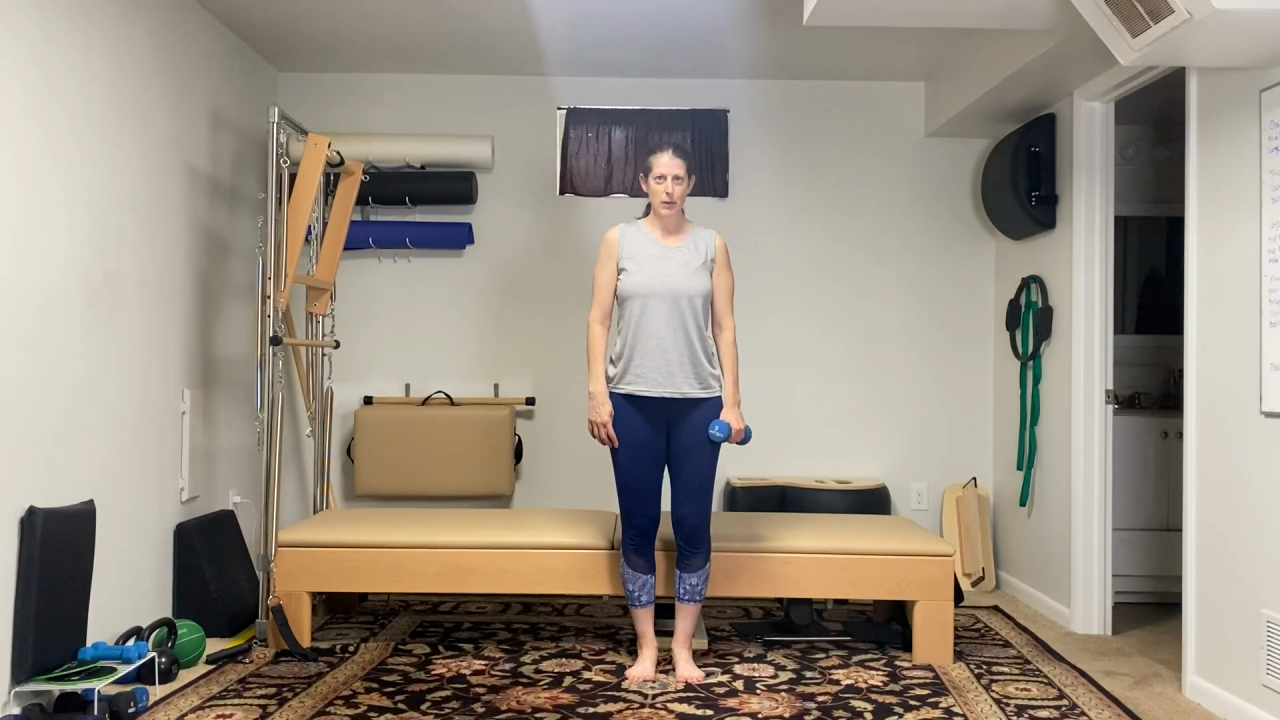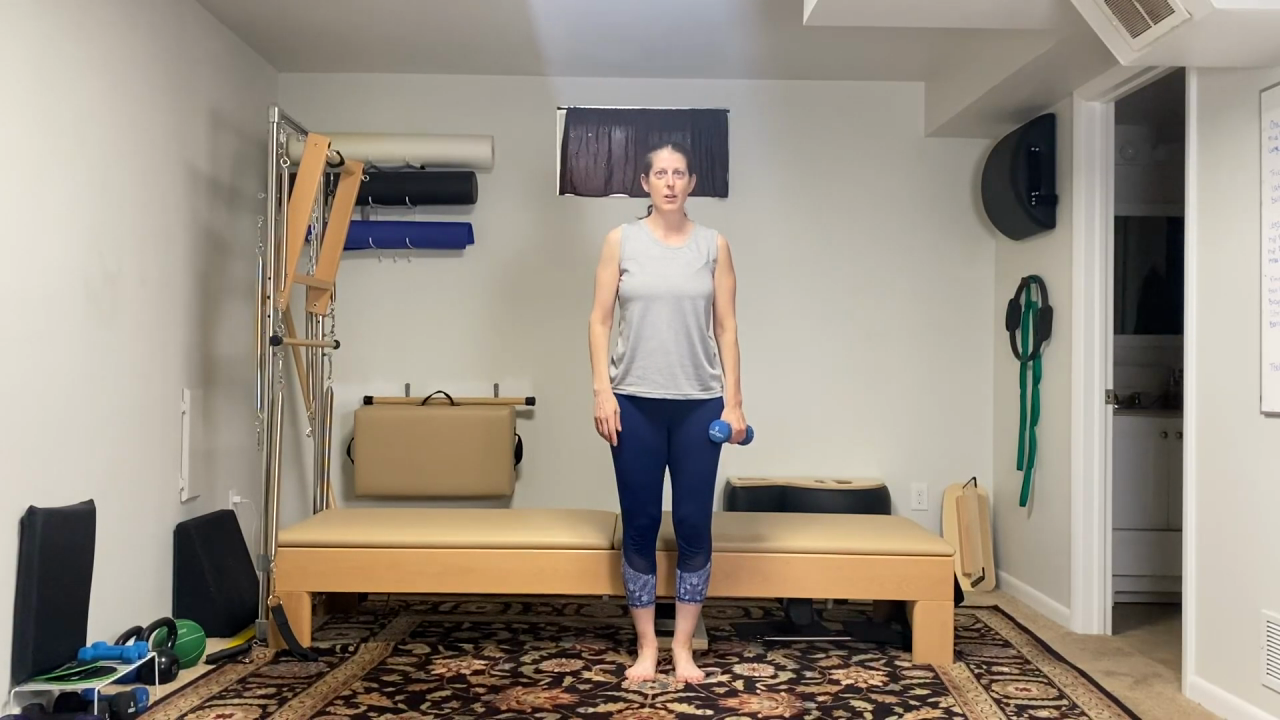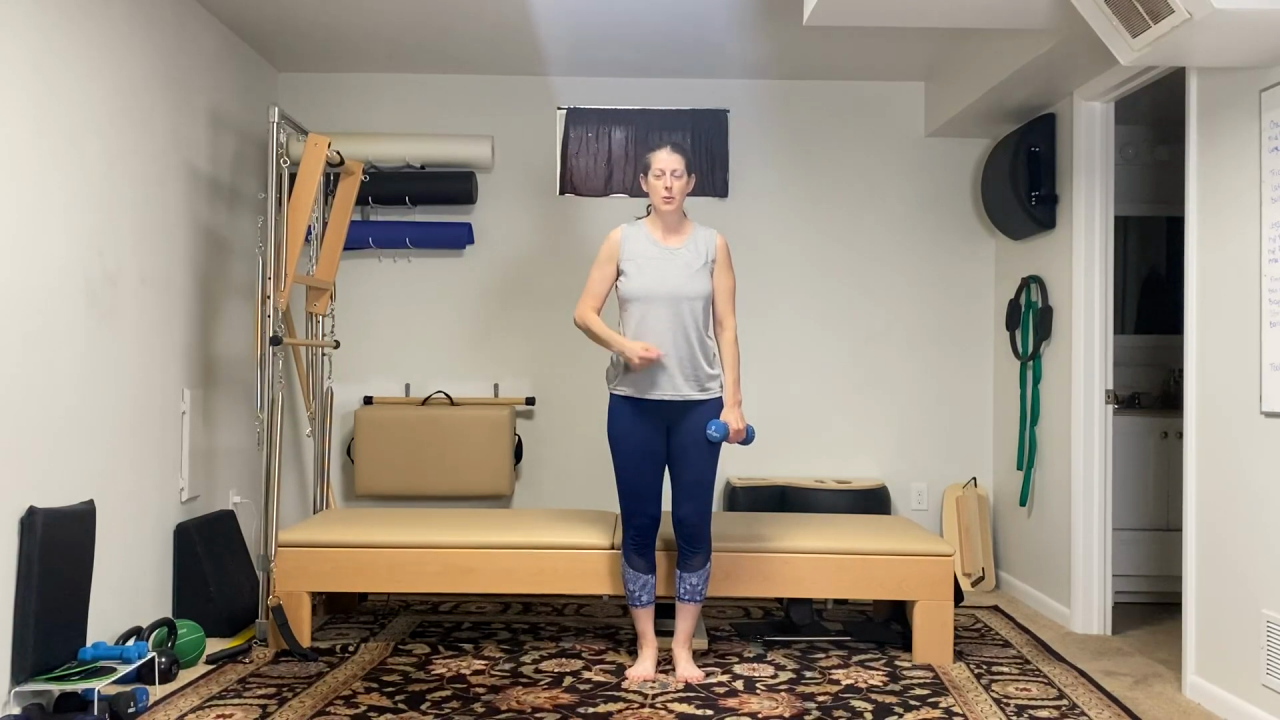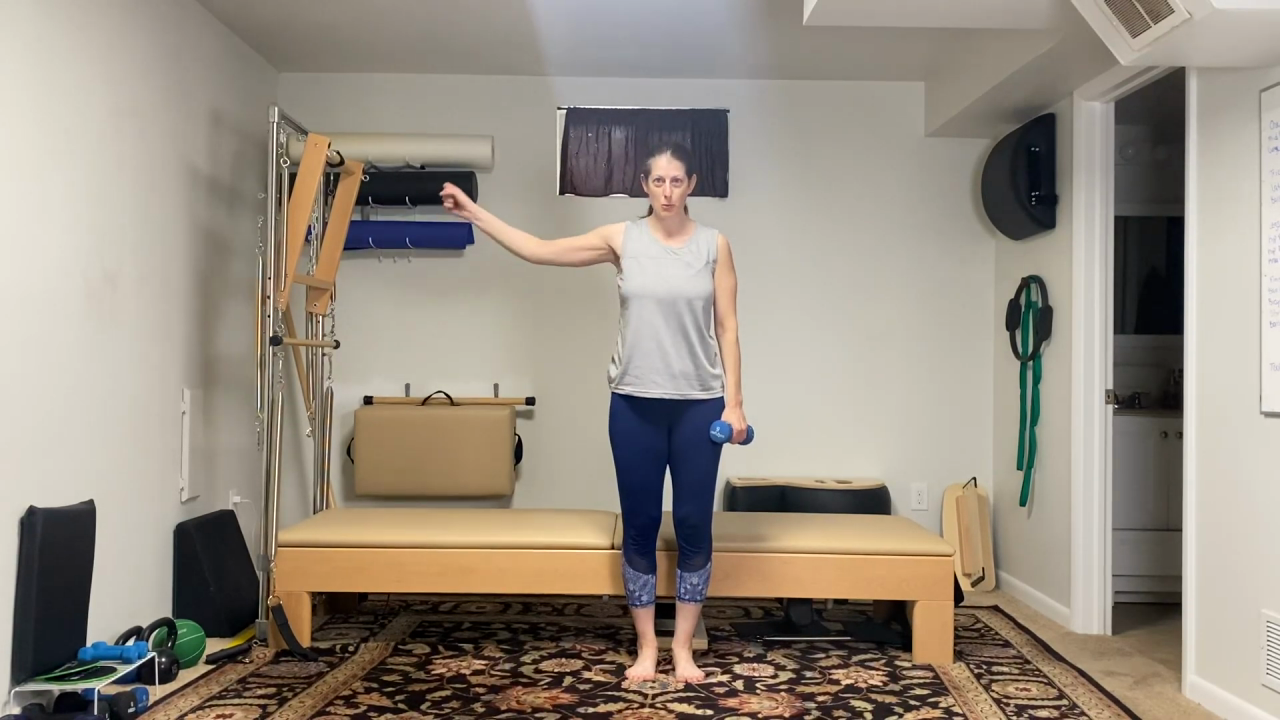
dt=0.5s
person 1, frame 1
left shoulder: (710, 244)
right shoulder: (619, 240)
left elbow: (724, 326)
right elbow: (598, 321)
left wrist: (732, 401)
right wrist: (597, 393)
left hip: (697, 403)
right hip: (633, 401)
left knee: (692, 524)
right knee: (639, 524)
left ankle: (683, 646)
right ankle: (646, 646)
person 1, frame 2
left shoulder: (713, 244)
right shoulder: (621, 240)
left elbow: (726, 327)
right elbow: (599, 321)
left wrist: (733, 402)
right wrist: (602, 391)
left hip: (698, 404)
right hip: (636, 403)
left knee: (693, 524)
right knee: (639, 524)
left ankle: (683, 646)
right ankle: (646, 646)
person 1, frame 3
left shoulder: (712, 244)
right shoulder: (621, 241)
left elbow: (725, 327)
right elbow: (586, 312)
left wrist: (733, 401)
right wrist: (623, 345)
left hip: (697, 404)
right hip: (633, 403)
left knee: (693, 524)
right knee: (639, 524)
left ankle: (683, 646)
right ankle: (646, 646)
person 1, frame 4
left shoulder: (713, 244)
right shoulder: (620, 238)
left elbow: (727, 326)
right elbow: (538, 250)
left wrist: (734, 401)
right wrist: (474, 212)
left hip: (698, 404)
right hip: (635, 403)
left knee: (694, 524)
right knee: (640, 524)
left ankle: (683, 646)
right ankle: (646, 647)
